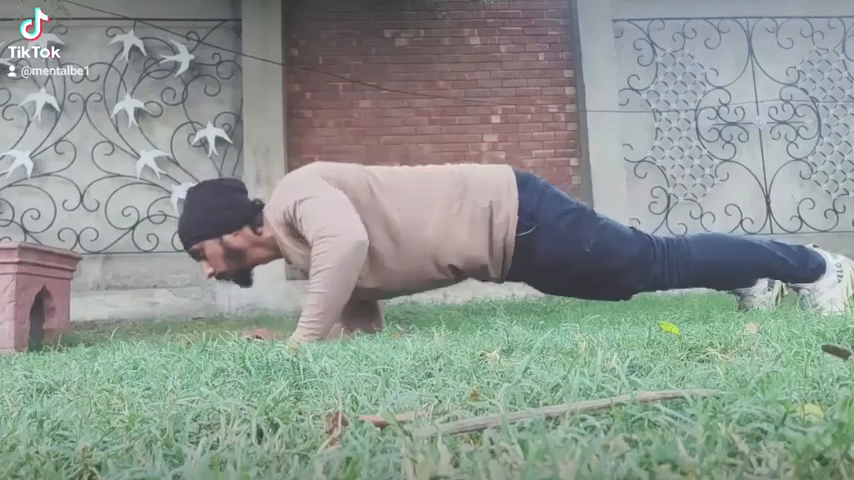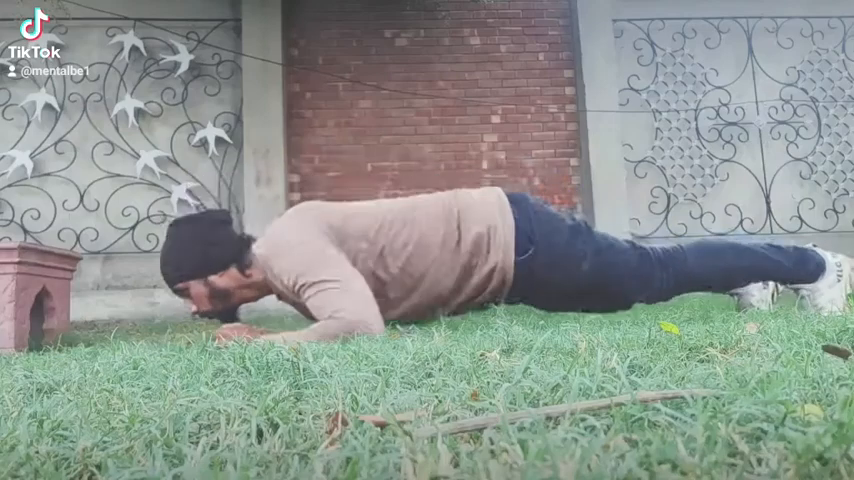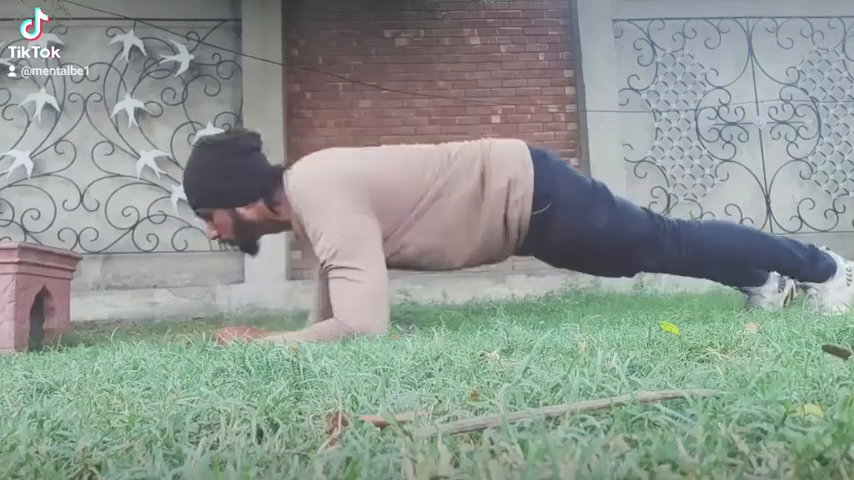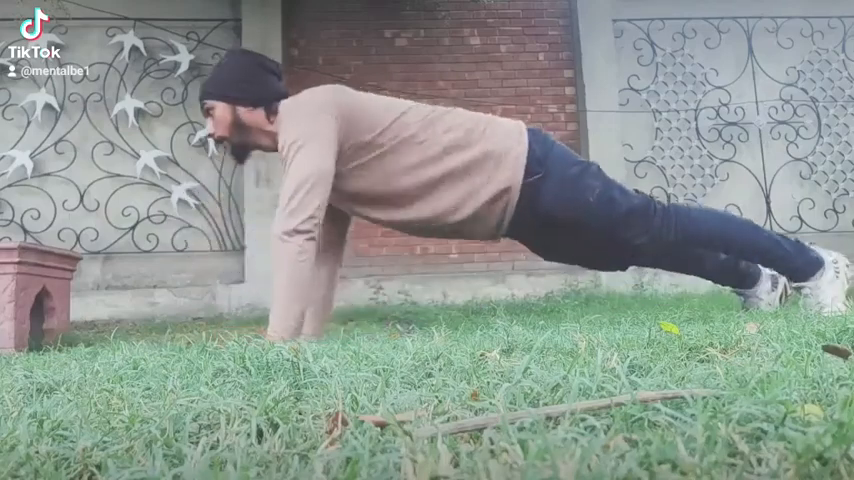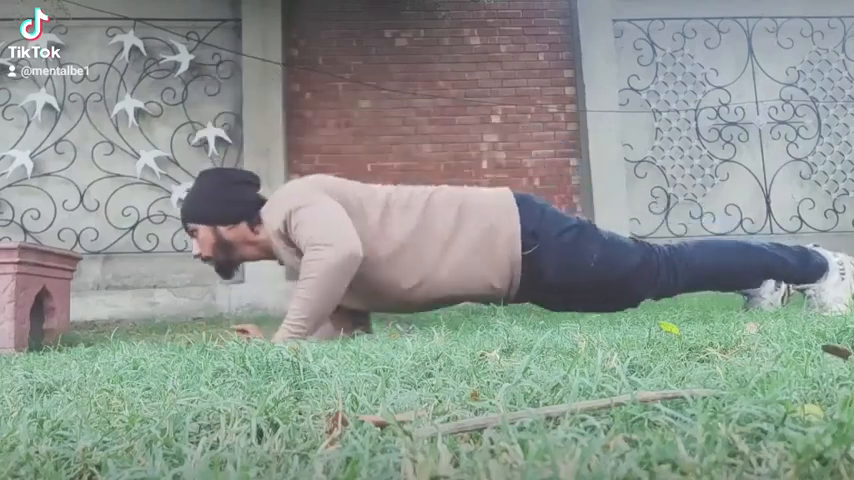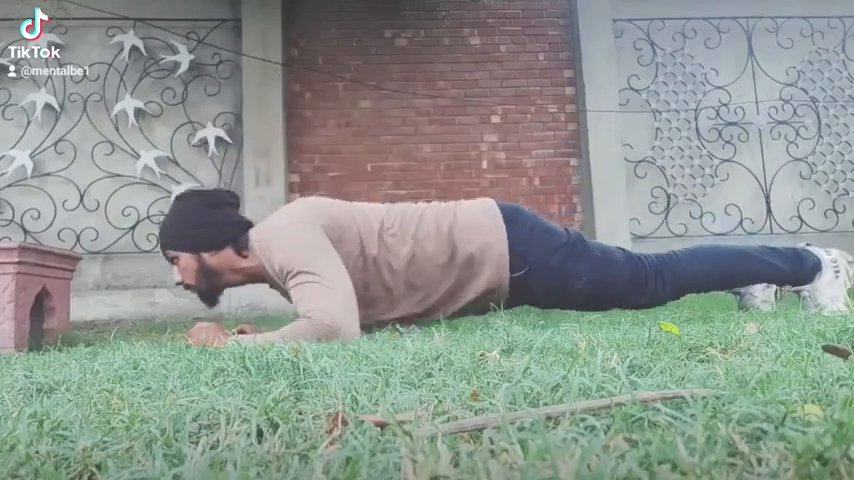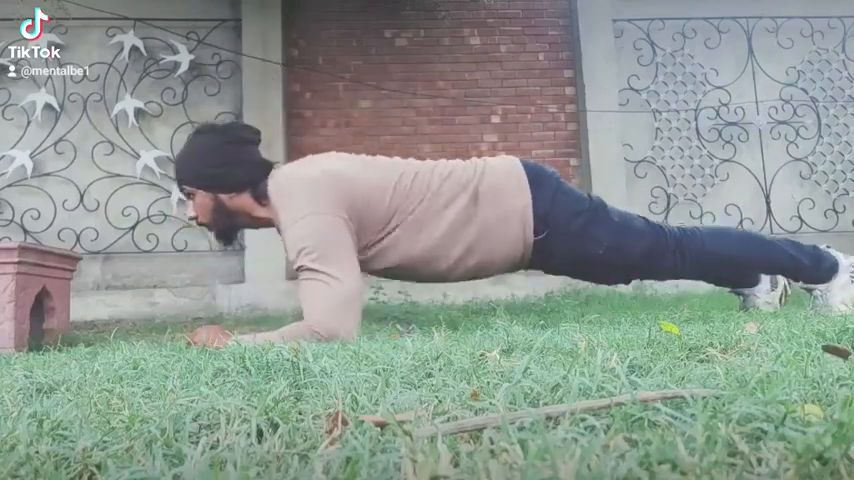
dt=0.5s
person 1, frame 1
left shoulder: (297, 193)
right shoulder: (302, 244)
left elbow: (347, 243)
right elbow: (362, 319)
left wrist: (301, 346)
right wrist: (327, 340)
left hip: (514, 214)
right hip: (507, 241)
left knee: (657, 262)
right knee: (623, 277)
right ankle: (754, 280)
person 1, frame 2
left shoulder: (289, 249)
right shoulder: (292, 247)
left elbow: (361, 323)
right elbow: (363, 309)
left wrist: (268, 343)
right wrist: (301, 335)
left hip: (510, 241)
right hip: (498, 244)
left knee: (657, 273)
right knee: (638, 276)
right ankle: (749, 279)
person 1, frame 3
left shoulder: (324, 202)
right shoulder: (304, 178)
left elbow: (365, 324)
right elbow: (336, 298)
left wrist: (267, 346)
right wrist: (313, 329)
left hip: (526, 190)
right hip: (512, 191)
left knee: (666, 243)
right knee: (633, 256)
right ankle: (762, 280)
person 1, frame 4
left shoulder: (308, 116)
right shoulder: (308, 152)
left elbow: (296, 233)
right elbow: (324, 249)
left wrist: (279, 346)
right wrist: (308, 341)
left hip: (524, 172)
right hip: (510, 204)
left knee: (656, 226)
right knee: (630, 248)
right ankle: (755, 281)
person 1, frame 5
left shoulder: (295, 201)
right shoulder: (293, 245)
left elbow: (340, 252)
right elbow: (346, 326)
left wrist: (284, 343)
right wrist: (290, 345)
left hip: (518, 238)
right hip: (510, 261)
left knee: (658, 269)
right knee: (640, 280)
right ankle: (761, 277)
person 1, frame 6
left shoulder: (286, 237)
right shoulder: (283, 242)
left elbow: (338, 327)
right elbow: (345, 318)
left wrist: (238, 346)
right wrist: (254, 341)
left hip: (506, 251)
right hip: (495, 258)
left knee: (651, 279)
right knee: (638, 279)
right ankle: (758, 277)
person 1, frame 7
left shoulder: (303, 212)
right shoulder: (298, 179)
left elbow: (334, 328)
right elbow: (340, 292)
left wrist: (236, 345)
right wrist: (289, 331)
left hip: (528, 212)
right hip: (506, 199)
left knee: (669, 249)
right knee: (643, 257)
right ankle: (754, 282)
